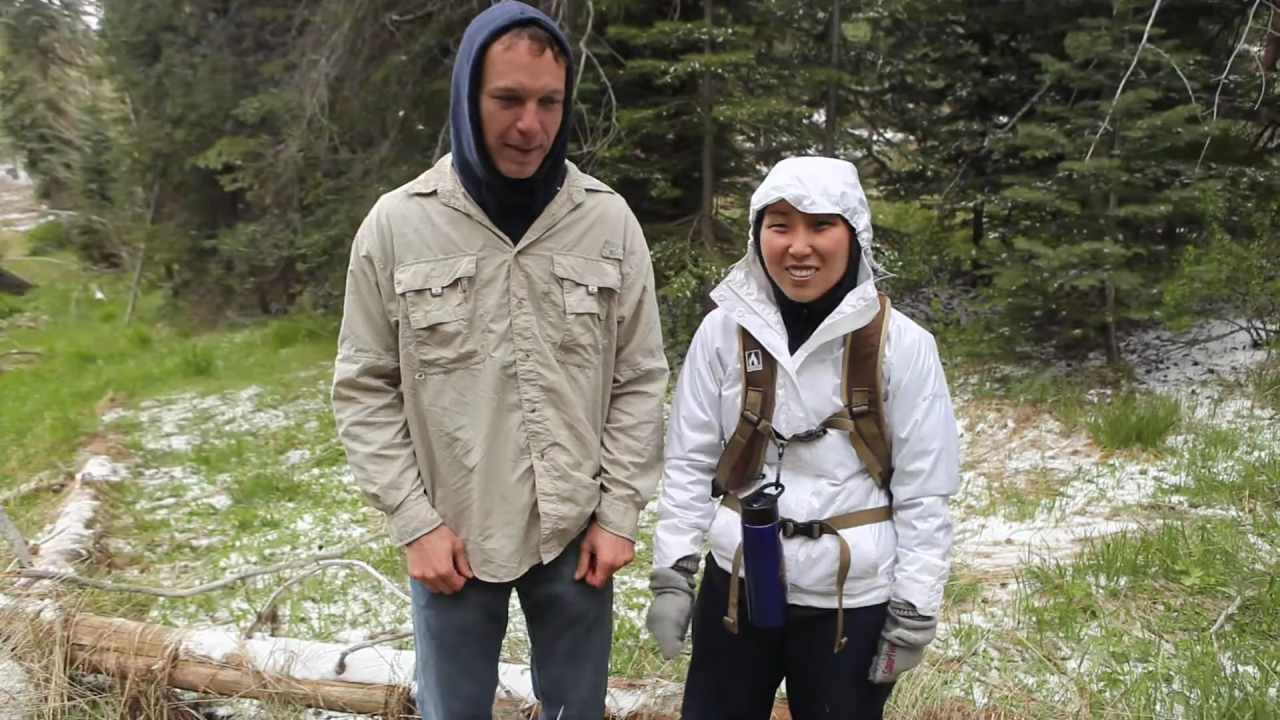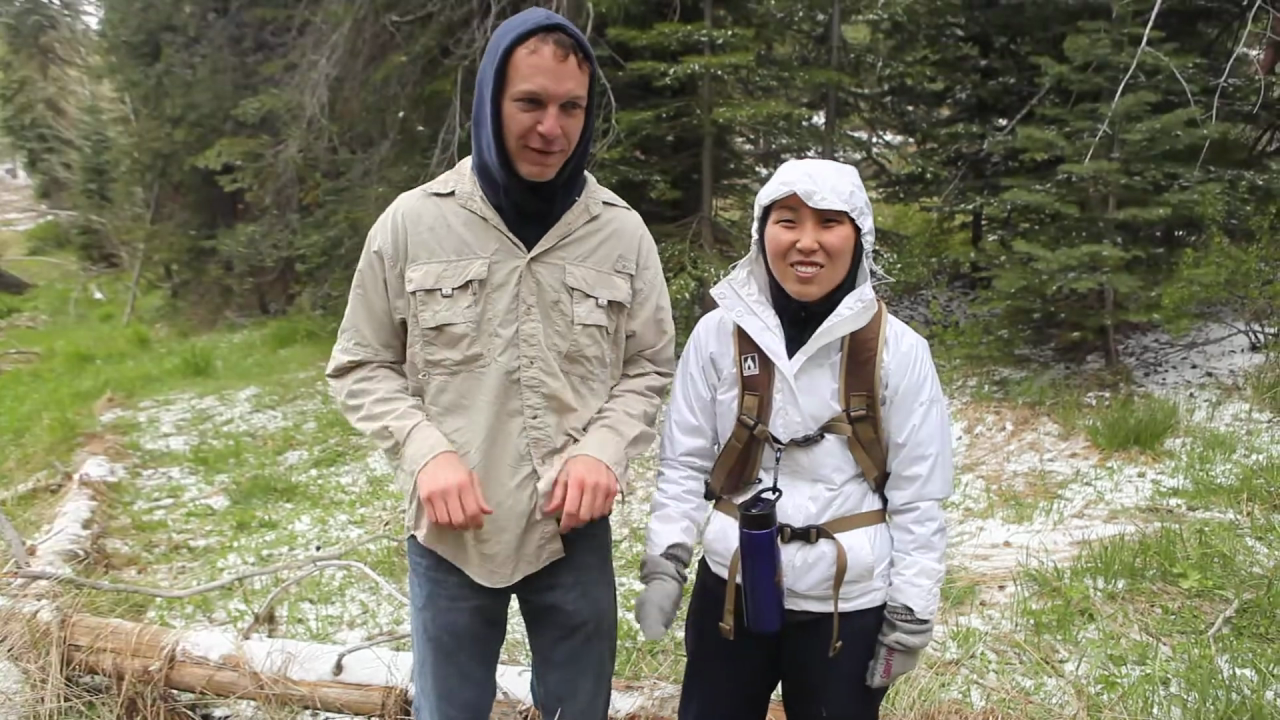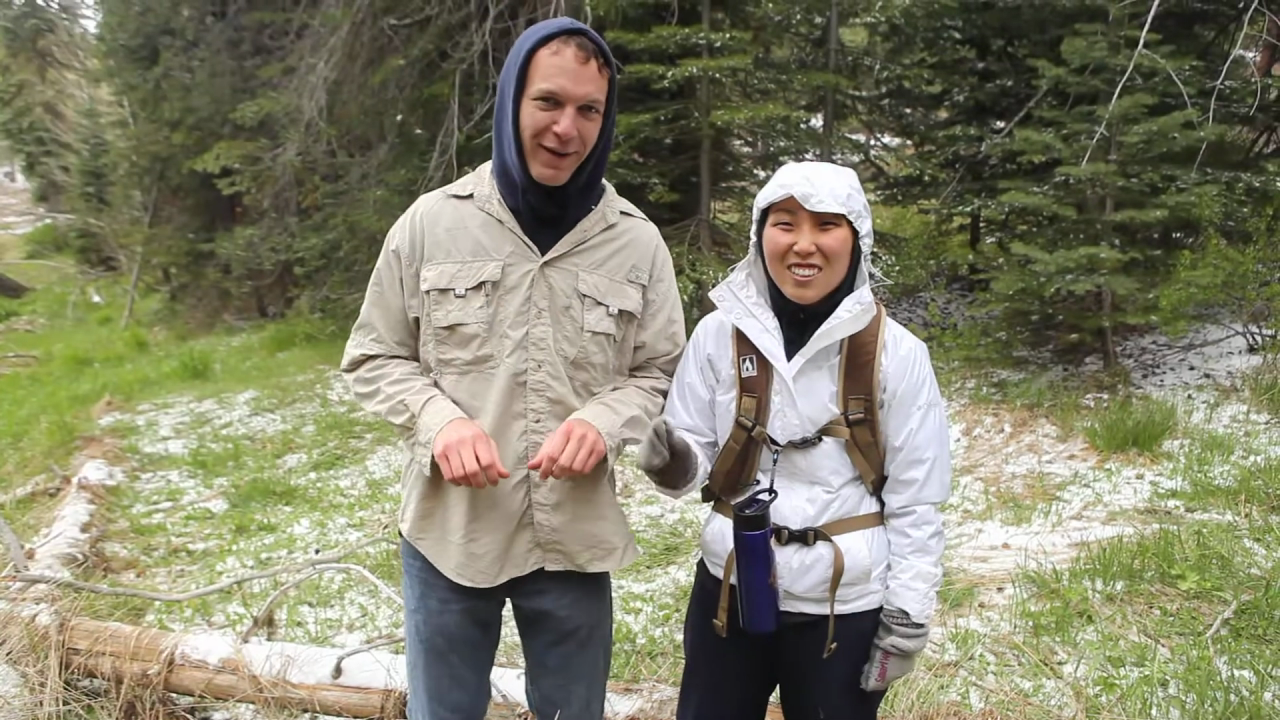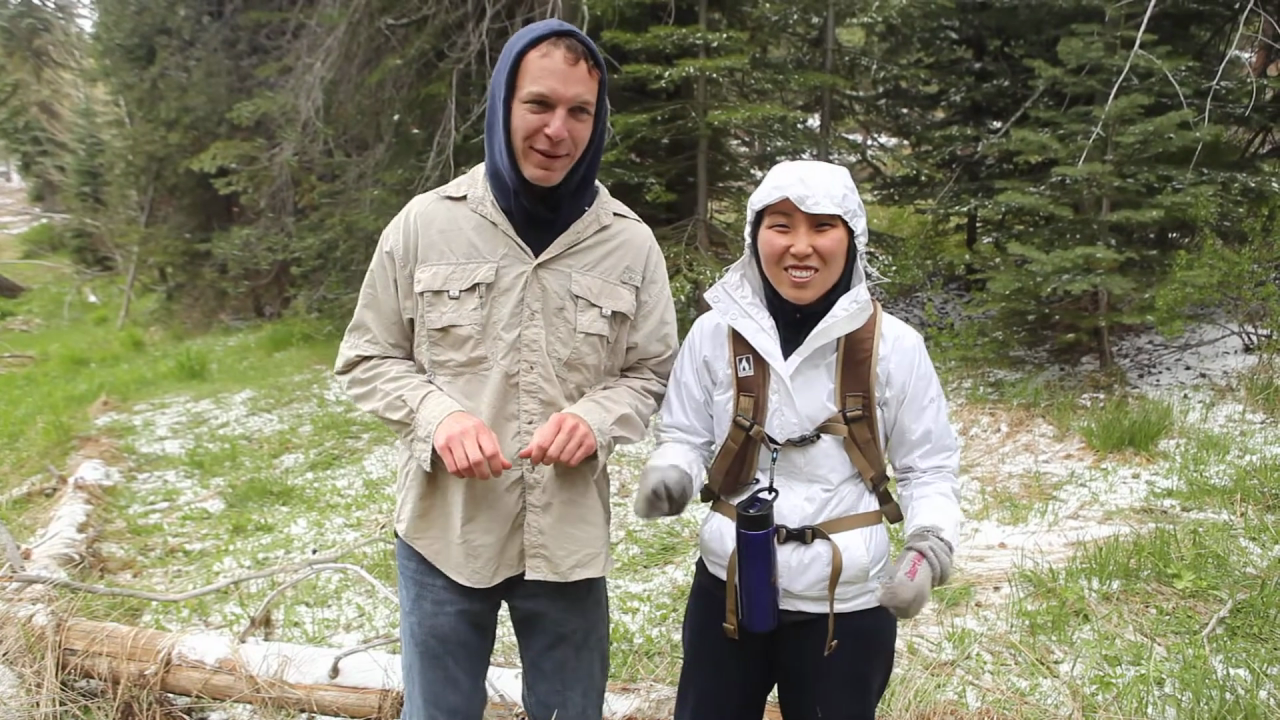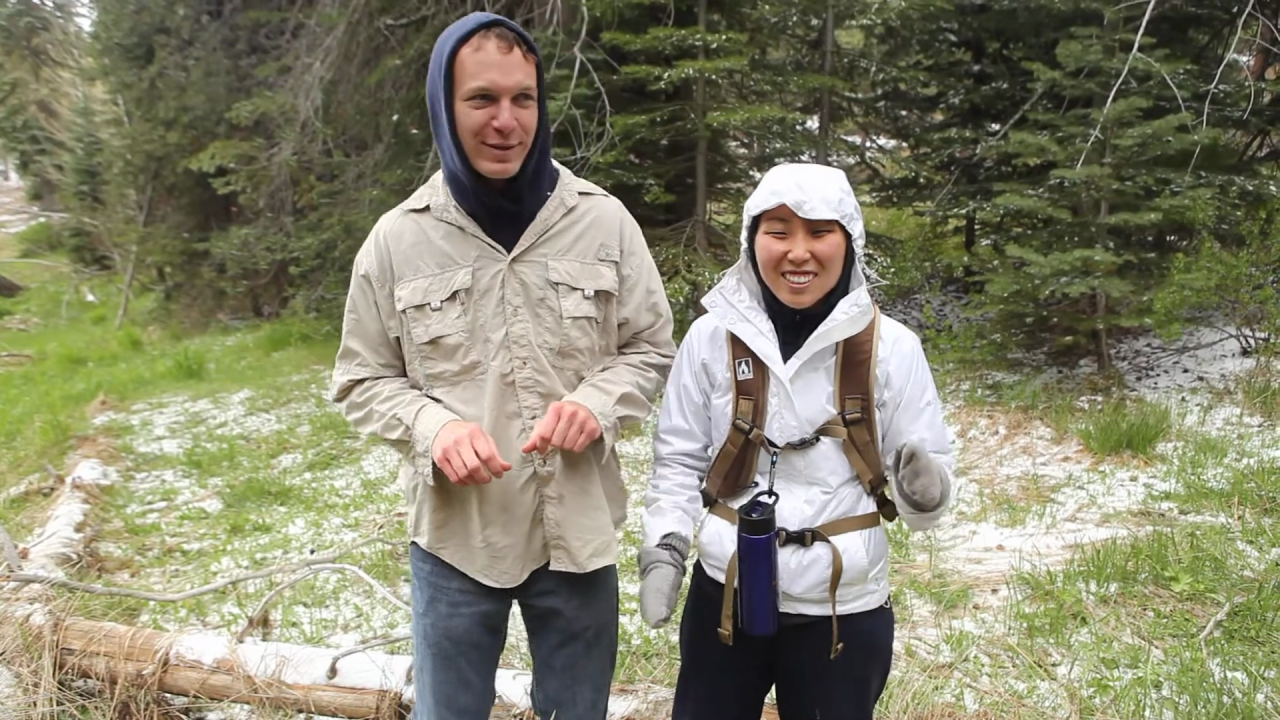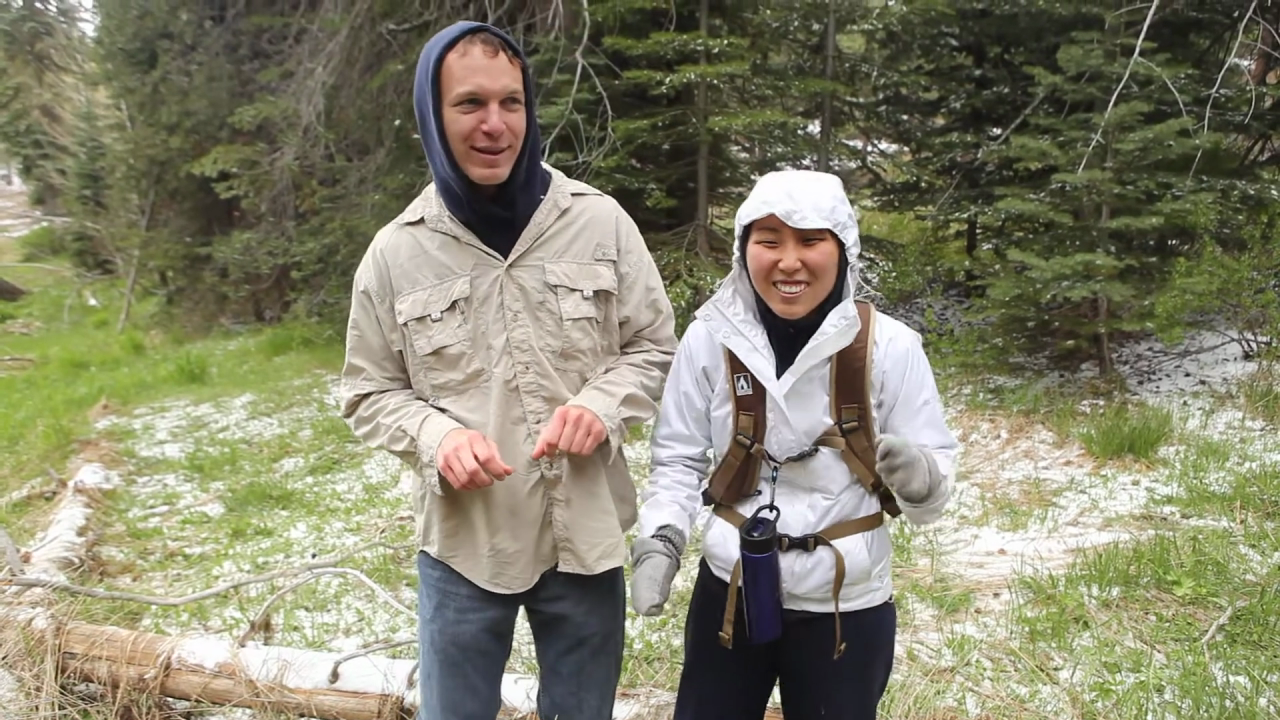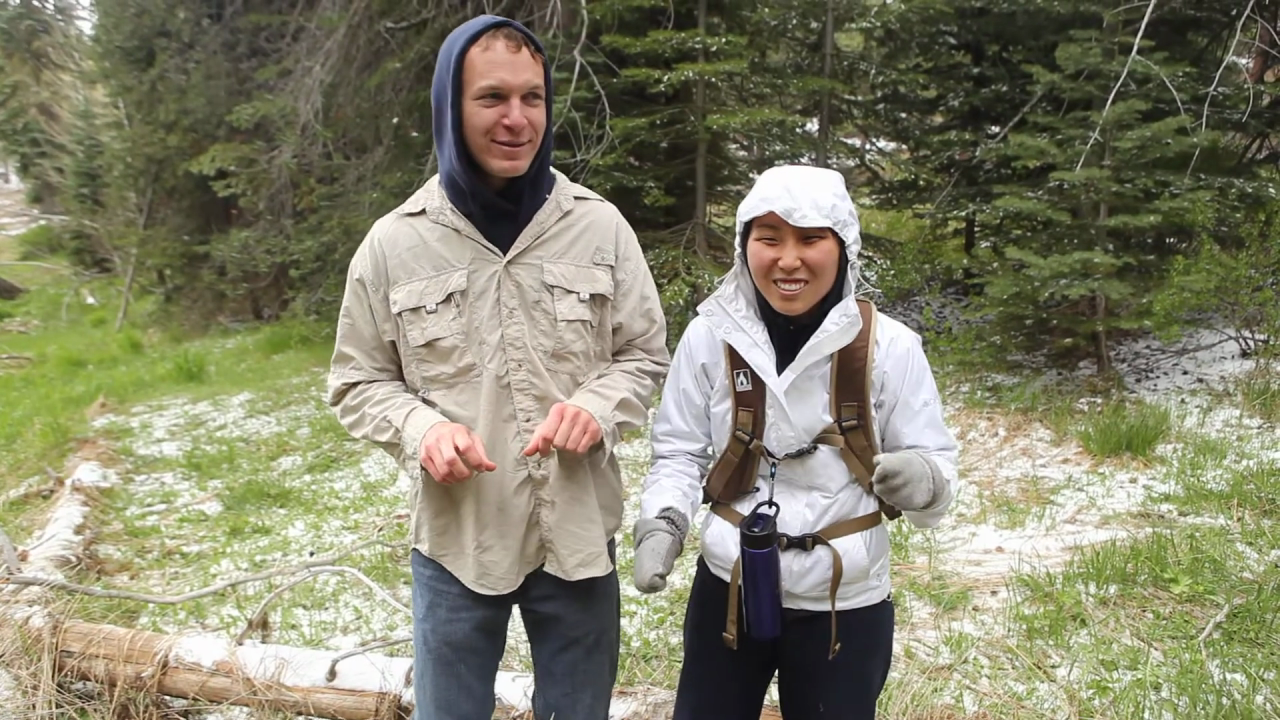
dt=0.4s
person 1, frame 1
left shoulder: (609, 221)
right shoulder: (396, 223)
left elbow: (640, 379)
right elbow: (365, 389)
left wrist: (620, 512)
right wrist: (414, 521)
left hip: (575, 528)
right hip: (453, 532)
person 1, frame 2
left shoulder: (622, 232)
right shoulder: (412, 222)
left elbow: (650, 370)
right elbow: (360, 367)
left wrist: (605, 448)
right wrist: (425, 449)
left hip: (575, 532)
right hip: (451, 532)
person 1, frame 3
left shoulder: (636, 241)
right shoulder: (431, 222)
left elbow: (661, 374)
right elbow: (372, 358)
left wrist: (604, 423)
right wrist: (437, 419)
left hip: (573, 536)
right hip: (447, 530)
person 1, frame 4
left shoulder: (630, 243)
right shoulder: (423, 224)
left elbow: (653, 376)
right elbow: (366, 358)
left wrist: (594, 419)
right wrist: (438, 414)
left hip: (567, 534)
right hip: (442, 532)
person 1, frame 5
left shoulder: (604, 222)
right shoulder: (396, 240)
left elbow: (651, 350)
right elbow: (362, 380)
left wrist: (598, 403)
right wrist: (432, 426)
left hip: (577, 529)
right hip: (454, 535)
person 1, frame 6
left shoulder: (600, 221)
right shoulder: (396, 253)
left elbow: (654, 347)
right elbow: (369, 393)
left wrist: (602, 405)
right wrist: (435, 436)
left hip: (586, 534)
right hip: (462, 542)
person 1, frame 7
left shoulder: (600, 227)
right shoulder: (394, 242)
left elbow: (645, 356)
right elbow: (357, 382)
left wrist: (598, 406)
right wrist: (420, 428)
left hip: (577, 536)
right hip: (454, 540)
person 2, frame 1
left shoulder: (901, 345)
right shoulder: (725, 329)
left elbow: (925, 489)
right elbow: (690, 462)
left wrist: (913, 612)
right wrist: (673, 572)
left hip: (852, 598)
right hip: (737, 582)
person 2, frame 2
left shoulder: (897, 349)
right shoulder: (720, 333)
left elbow: (919, 494)
right elbow: (685, 461)
left wrist: (911, 617)
right wrist: (665, 561)
left hip: (848, 602)
right hip: (731, 587)
person 2, frame 3
left shoulder: (895, 351)
right shoulder: (720, 333)
left elbow: (917, 499)
right elbow: (694, 450)
left wrist: (906, 619)
right wrist: (672, 461)
left hip: (845, 603)
right hip: (730, 588)
person 2, frame 4
left shoulder: (892, 346)
right shoulder: (716, 332)
left elbow: (928, 467)
right elbow: (686, 439)
left wrist: (930, 545)
right wrist: (669, 475)
left hip: (845, 602)
right hip: (729, 587)
person 2, frame 5
left shoulder: (890, 347)
right shoulder: (713, 335)
left elbow: (927, 476)
right elbow: (679, 458)
left wrist: (925, 489)
right wrist: (664, 551)
left hip: (843, 606)
right hip: (726, 591)
person 2, frame 6
left shoulder: (889, 347)
right shoulder: (710, 338)
left elbow: (932, 462)
right elbow: (678, 458)
left wrist: (918, 474)
right wrist: (659, 542)
left hip: (846, 604)
right hip: (731, 589)
person 2, frame 7
left shoulder: (889, 347)
right shoulder: (711, 335)
left elbow: (934, 459)
right elbow: (679, 452)
left wrist: (918, 478)
right wrist: (660, 524)
left hip: (845, 601)
right hip: (729, 586)
